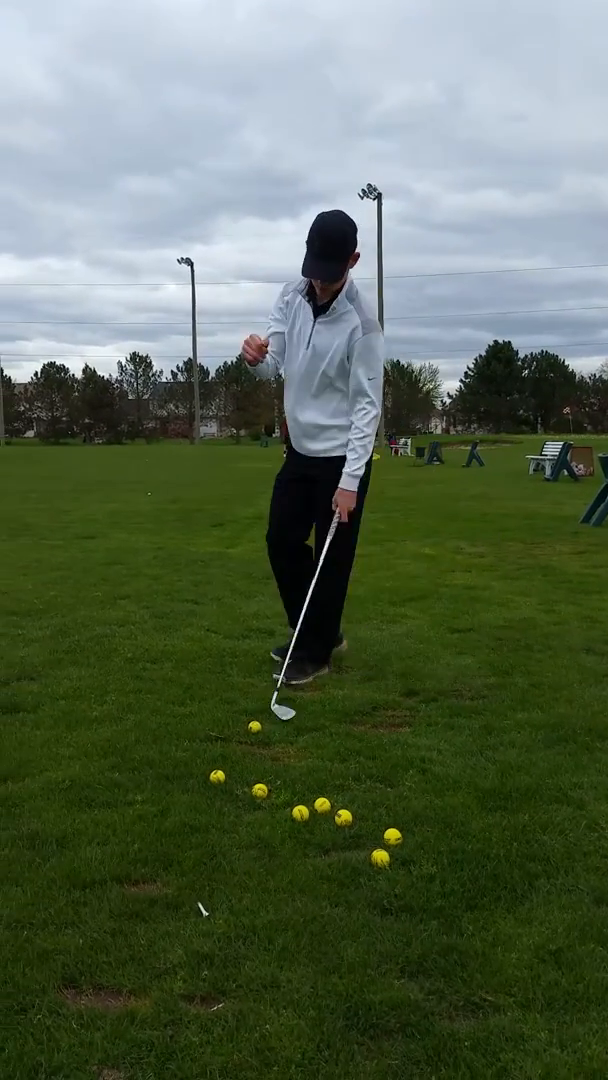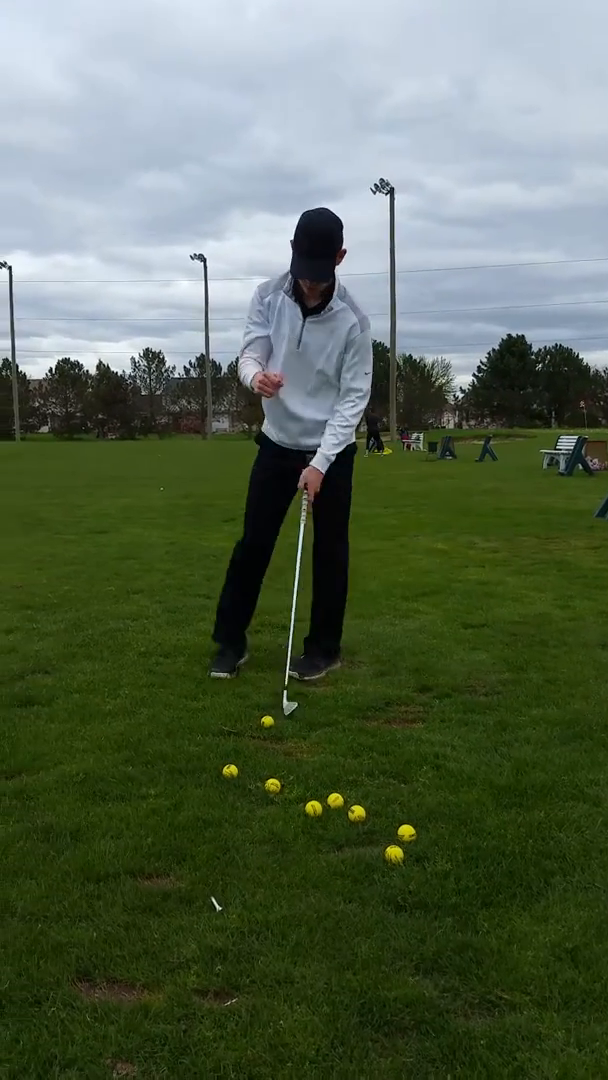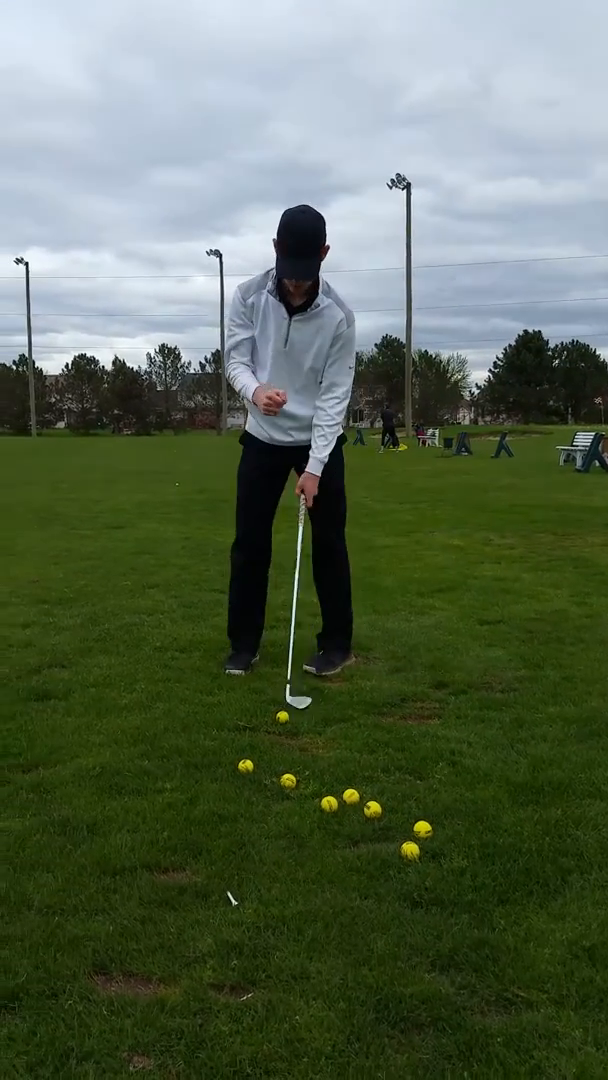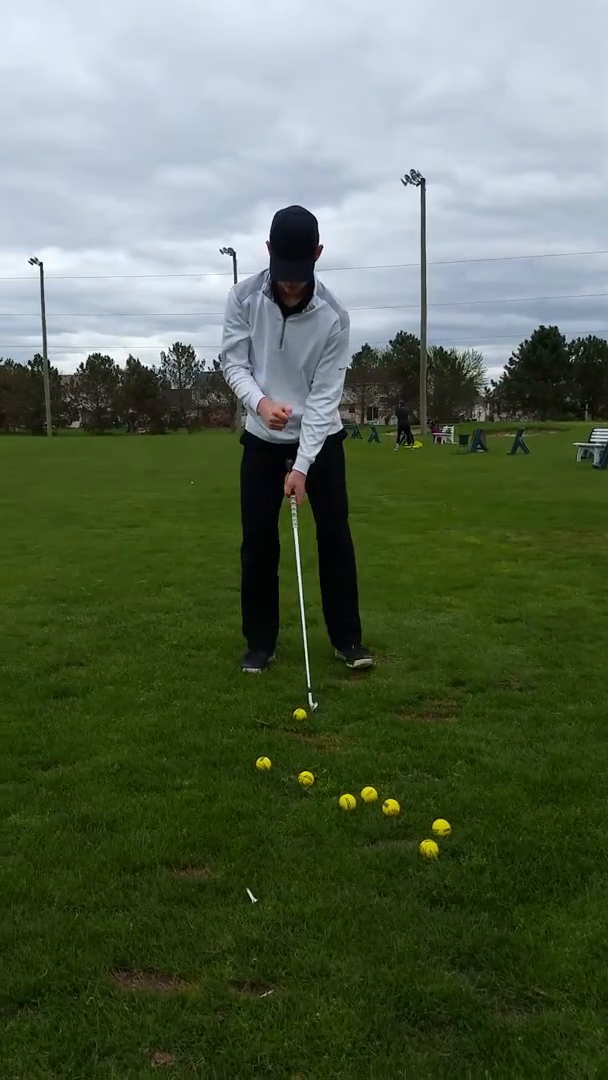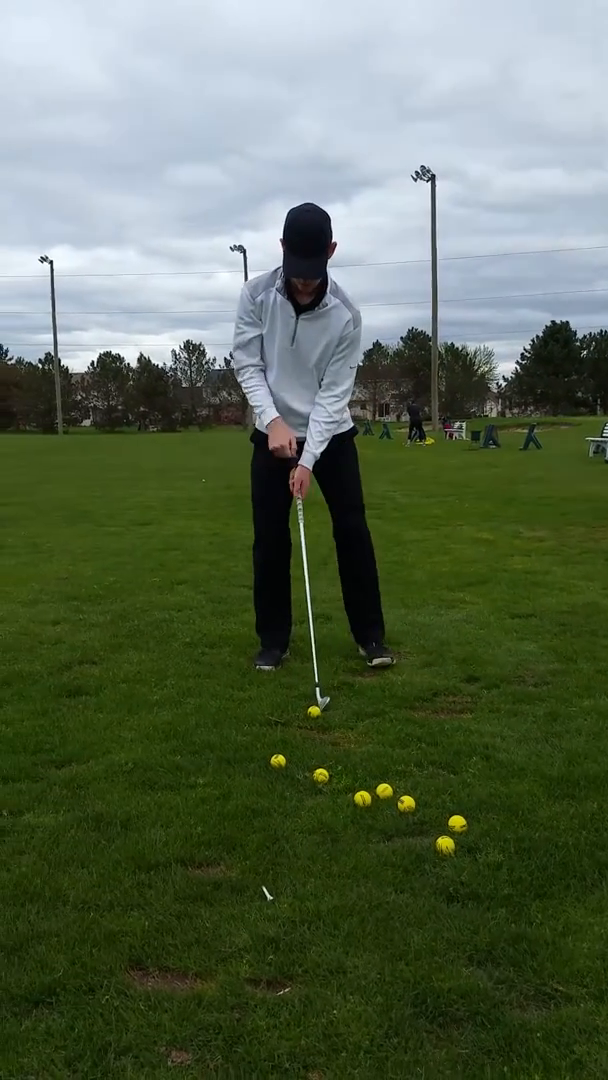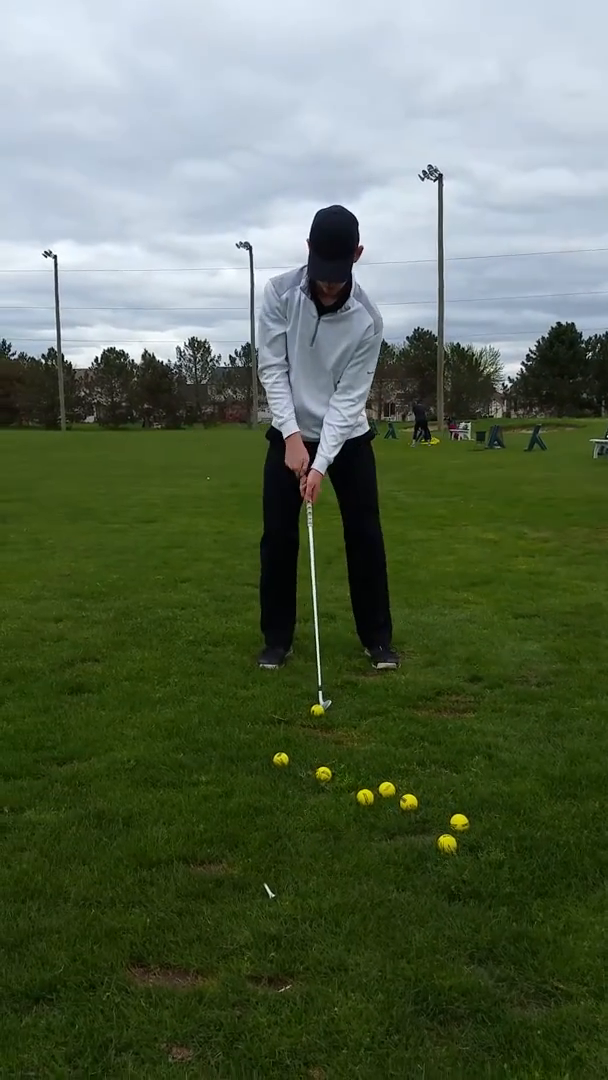
dt=0.2s
person 1, frame 1
left shoulder: (360, 323)
right shoulder: (290, 299)
left elbow: (367, 405)
right elbow: (272, 355)
left wrist: (350, 481)
right wrist: (255, 354)
left hip: (343, 456)
right hip: (300, 449)
left knee: (331, 558)
right knee: (281, 542)
left ankle: (314, 650)
right ankle: (313, 634)
person 1, frame 2
left shoulder: (352, 321)
right shoulder: (267, 297)
left elbow: (353, 397)
right elbow: (249, 355)
left wrist: (321, 464)
right wrist: (256, 375)
left hip: (331, 448)
right hip: (277, 441)
left knee: (328, 550)
right knee: (253, 543)
left ankle: (323, 648)
right ankle: (230, 643)
person 1, frame 3
left shoulder: (337, 316)
right shoulder: (248, 297)
left elbow: (335, 394)
right elbow: (236, 360)
left wrist: (315, 466)
right wrist: (255, 391)
left hip: (321, 441)
right hip: (263, 439)
left knee: (329, 542)
right knee: (250, 542)
left ankle: (336, 644)
right ankle: (244, 644)
person 1, frame 4
left shoulder: (333, 317)
right shoulder: (244, 297)
left elbow: (325, 394)
right elbow: (234, 364)
left wrist: (302, 464)
right wrist: (261, 402)
left hip: (321, 438)
right hip: (263, 437)
left knee: (335, 535)
right knee: (258, 541)
left ankle: (347, 636)
right ankle: (260, 641)
person 1, frame 5
left shoulder: (345, 315)
right shoulder: (256, 294)
left elbow: (334, 392)
right elbow: (245, 365)
left wrist: (308, 459)
right wrist: (273, 421)
left hip: (332, 435)
right hip: (274, 433)
left knee: (352, 531)
right knee: (269, 539)
left ankle: (370, 634)
right ankle: (273, 639)
person 1, frame 6
left shoulder: (367, 319)
right shoulder: (279, 293)
left elbow: (350, 396)
right elbow: (271, 368)
left wrist: (321, 464)
right wrist: (292, 437)
left hip: (348, 437)
right hip: (290, 434)
left knee: (364, 534)
right knee: (277, 536)
left ankle: (377, 636)
right ankle: (277, 638)
